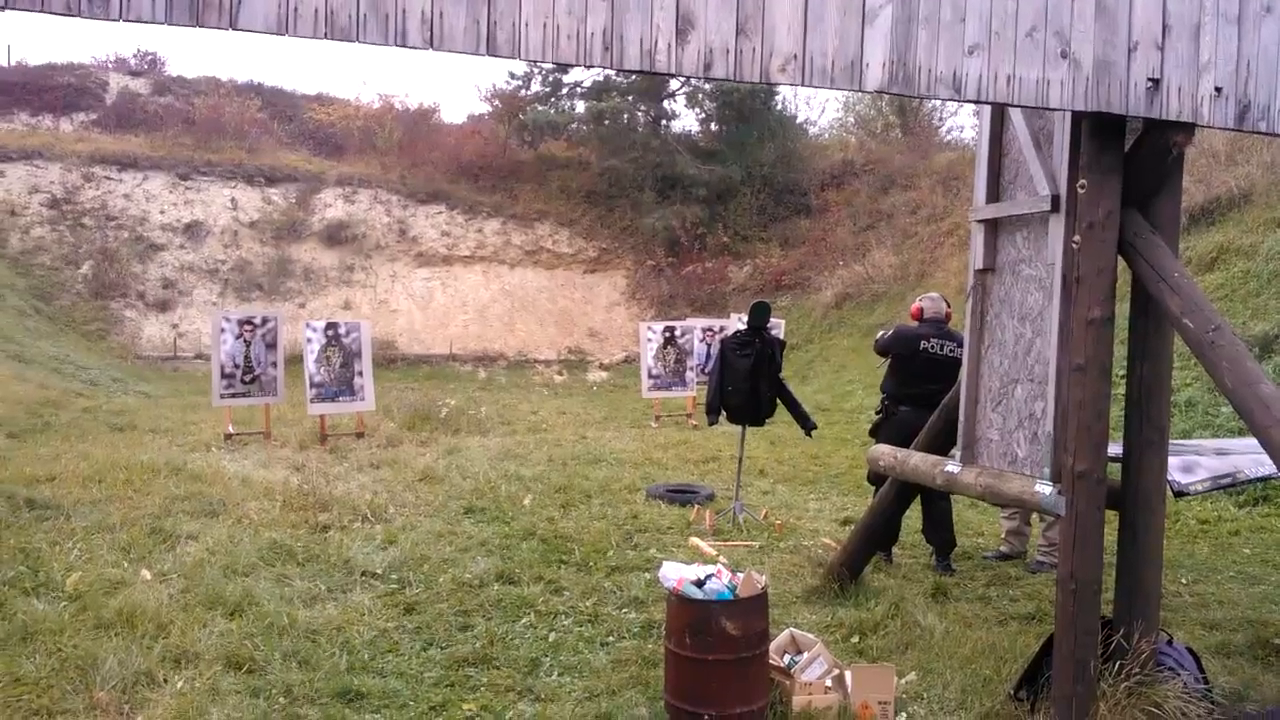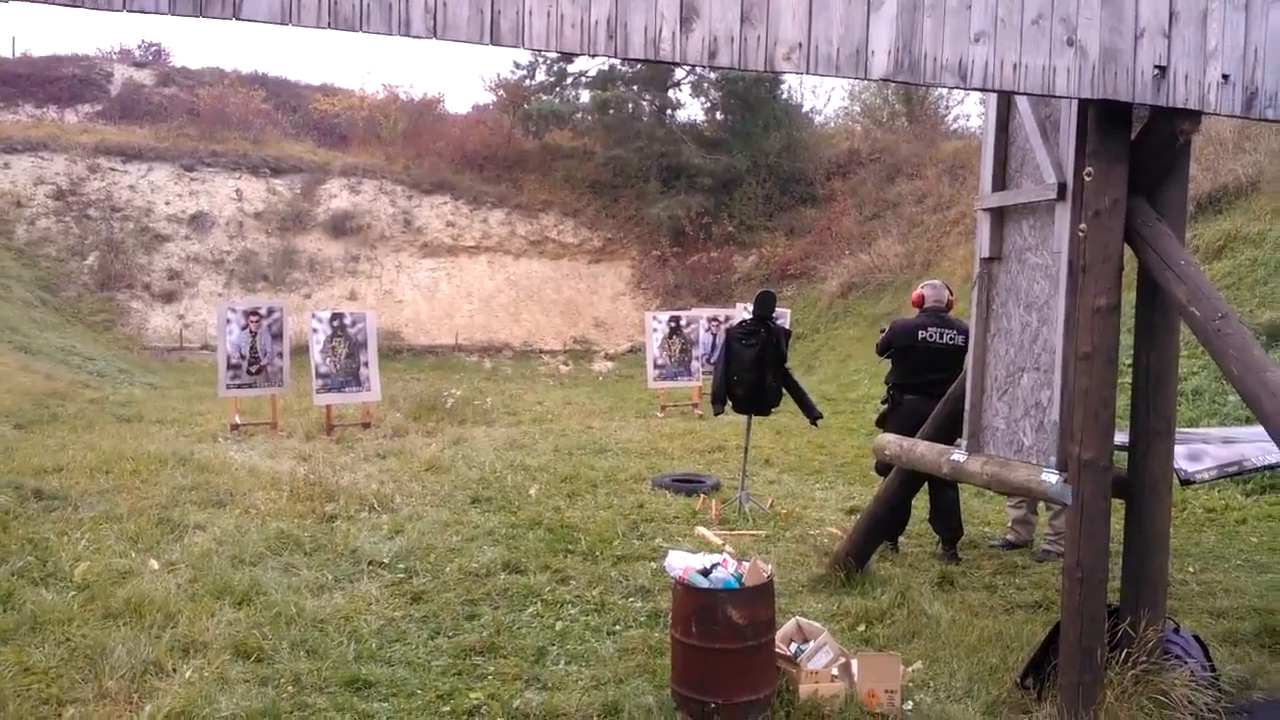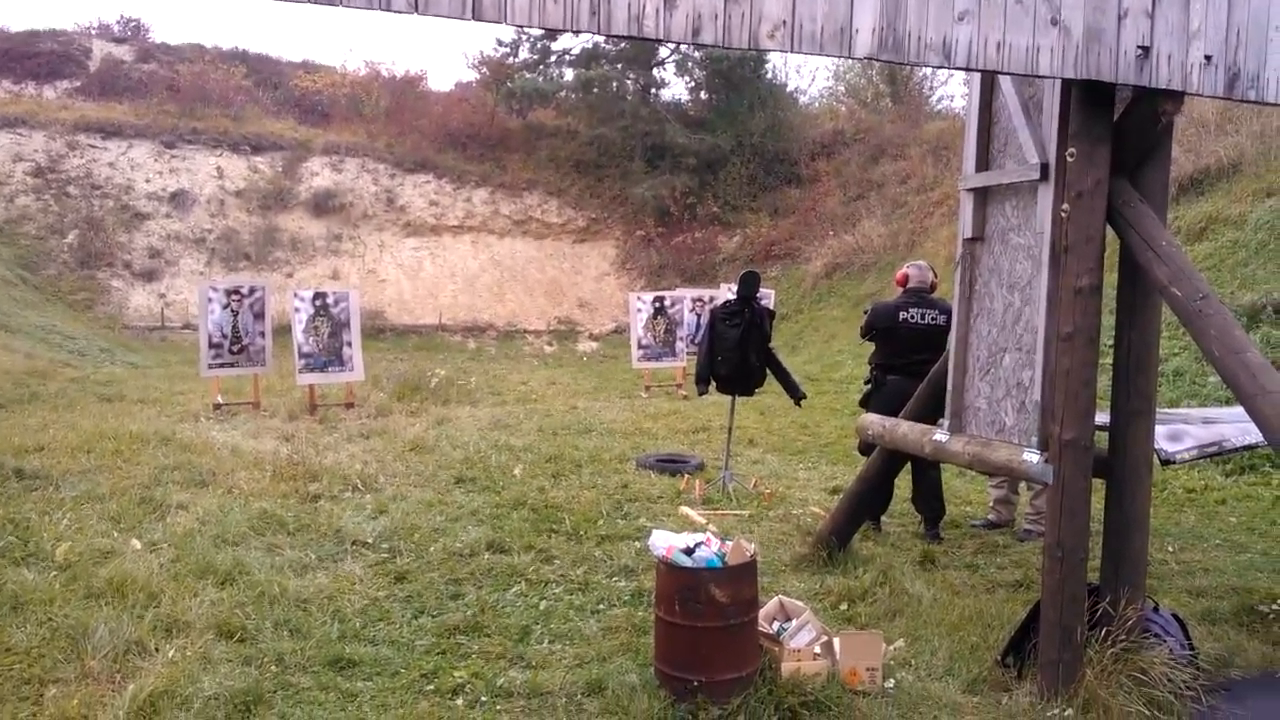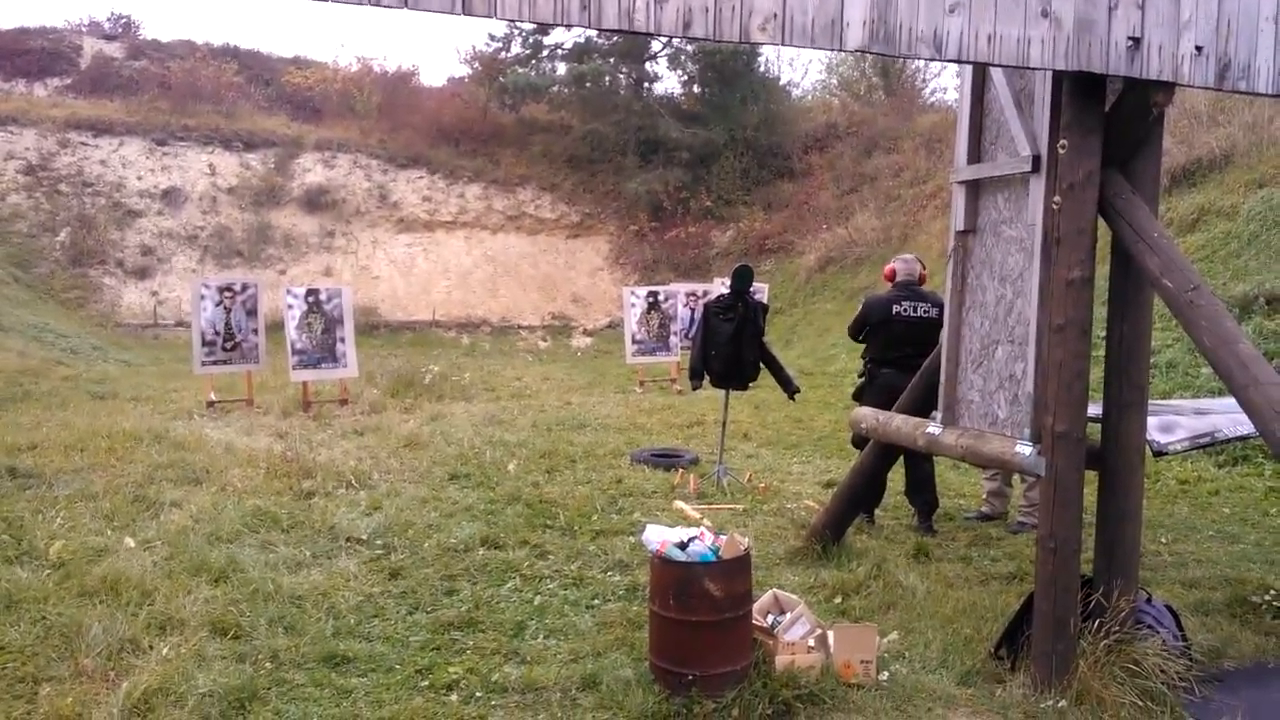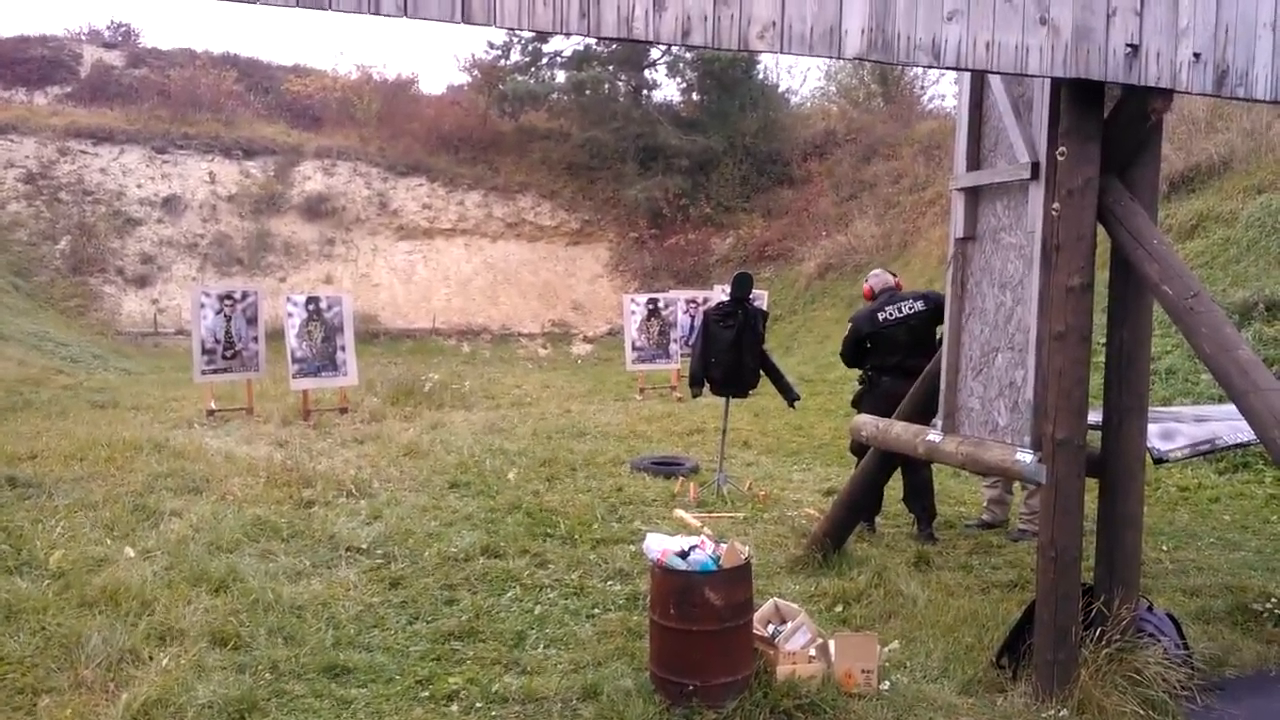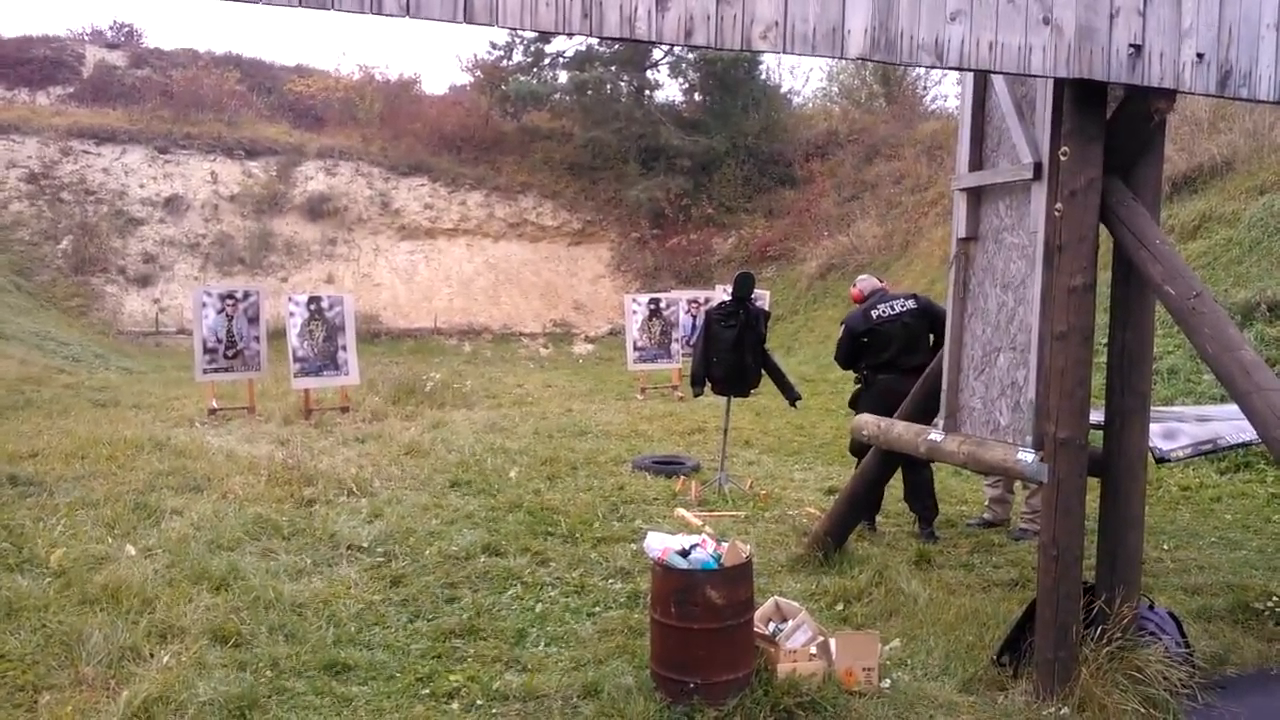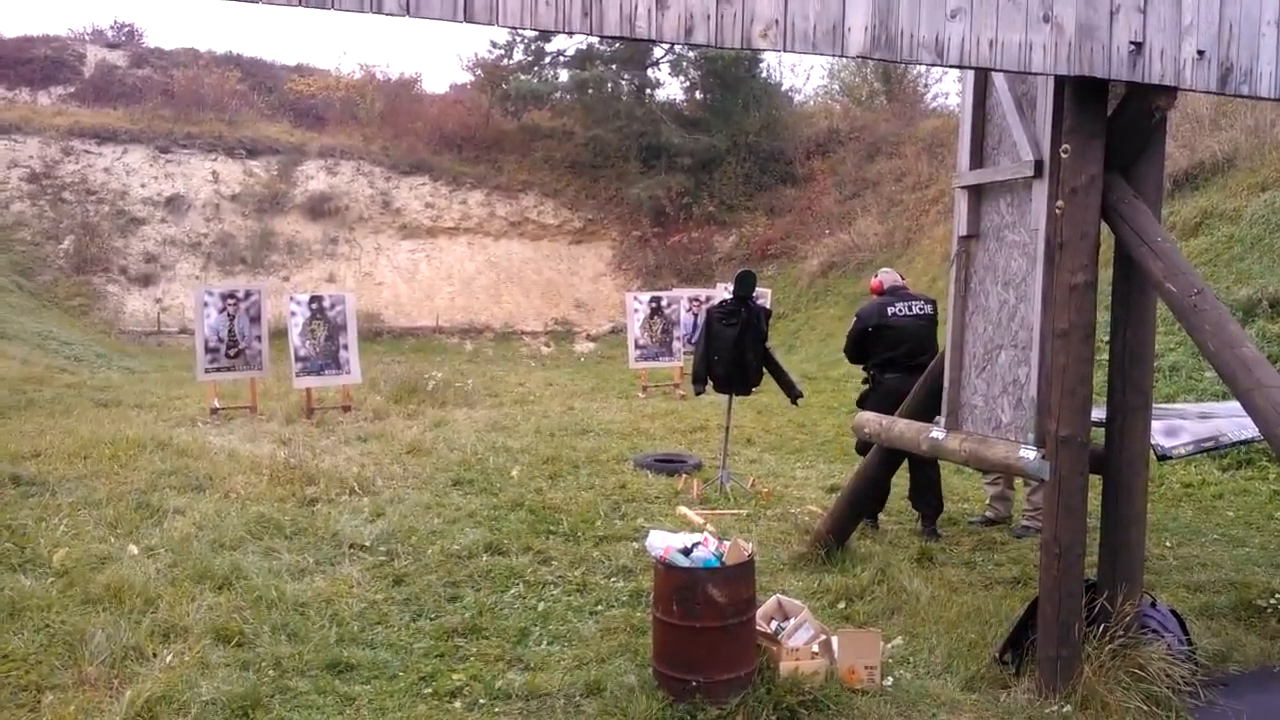
dt=0.7s
person 1, frame 1
left shoulder: (905, 335)
right shoulder: (959, 343)
left elbow: (881, 347)
right elbow: (948, 370)
left wrist: (883, 336)
left hip: (901, 419)
left knee: (888, 483)
right knee: (936, 488)
left ankle: (882, 548)
right ankle: (943, 555)
person 1, frame 2
left shoulder: (903, 327)
right shoulder: (963, 331)
left elbow: (882, 350)
right elbow: (963, 363)
left wrist: (889, 333)
left hip: (907, 408)
right knee: (944, 477)
left ankle: (889, 537)
right ankle: (949, 544)
person 1, frame 3
left shoulder: (884, 310)
right shoulder: (946, 312)
left elbow: (866, 333)
right elbow: (952, 346)
left hip: (890, 389)
right knee: (926, 458)
left ankle: (872, 517)
right ankle: (932, 524)
person 1, frame 4
left shoulder: (876, 304)
right shoulder: (938, 306)
left elbow: (854, 333)
left hip: (882, 383)
right knee: (919, 451)
left ankle: (865, 510)
right ankle: (924, 517)
person 1, frame 5
left shoulder: (863, 318)
right shoulder: (926, 301)
left elbow: (848, 358)
right wrist: (931, 351)
left hip: (881, 391)
left knee: (870, 455)
right knee: (917, 457)
left ankle: (865, 518)
right ankle: (924, 524)
person 1, frame 6
left shoulder: (856, 318)
right shoulder: (917, 303)
left elbow: (843, 360)
right elbow: (946, 327)
right wrist: (931, 360)
left hip: (880, 390)
right hip: (918, 388)
left knee: (870, 455)
right knee: (917, 456)
left ankle: (866, 518)
right ankle: (926, 523)
person 1, frame 7
left shoulder: (870, 312)
right shoulder: (928, 305)
left elbow: (853, 353)
left hip: (888, 388)
right knee: (925, 455)
left ankle: (868, 516)
right ankle: (929, 522)
